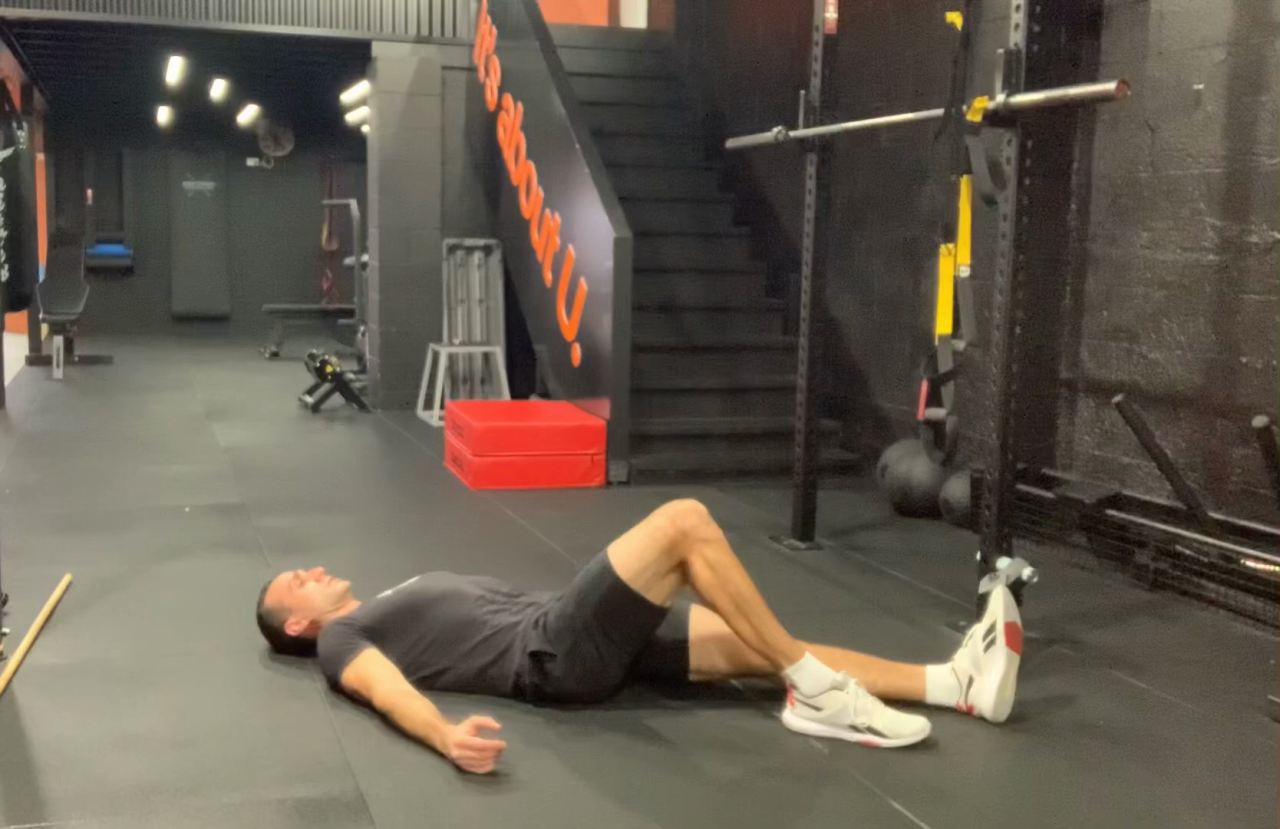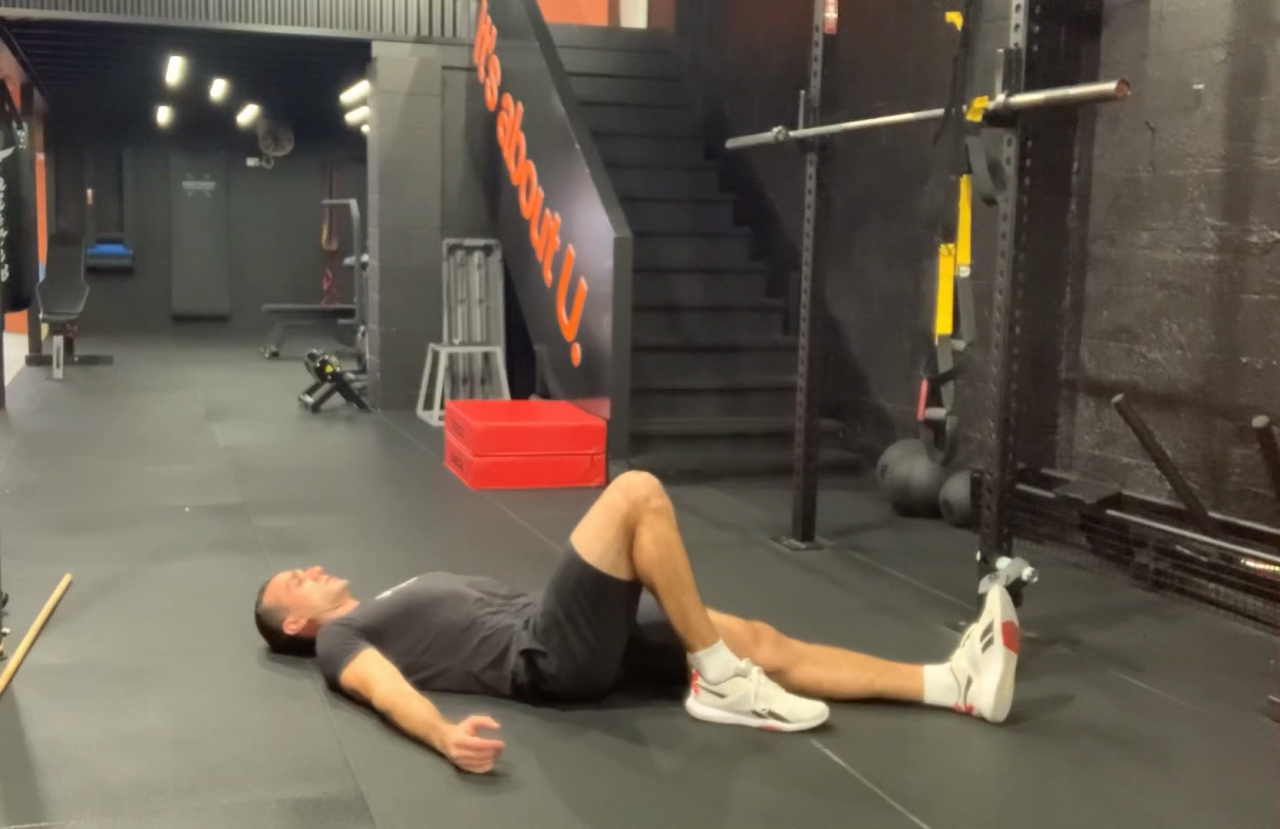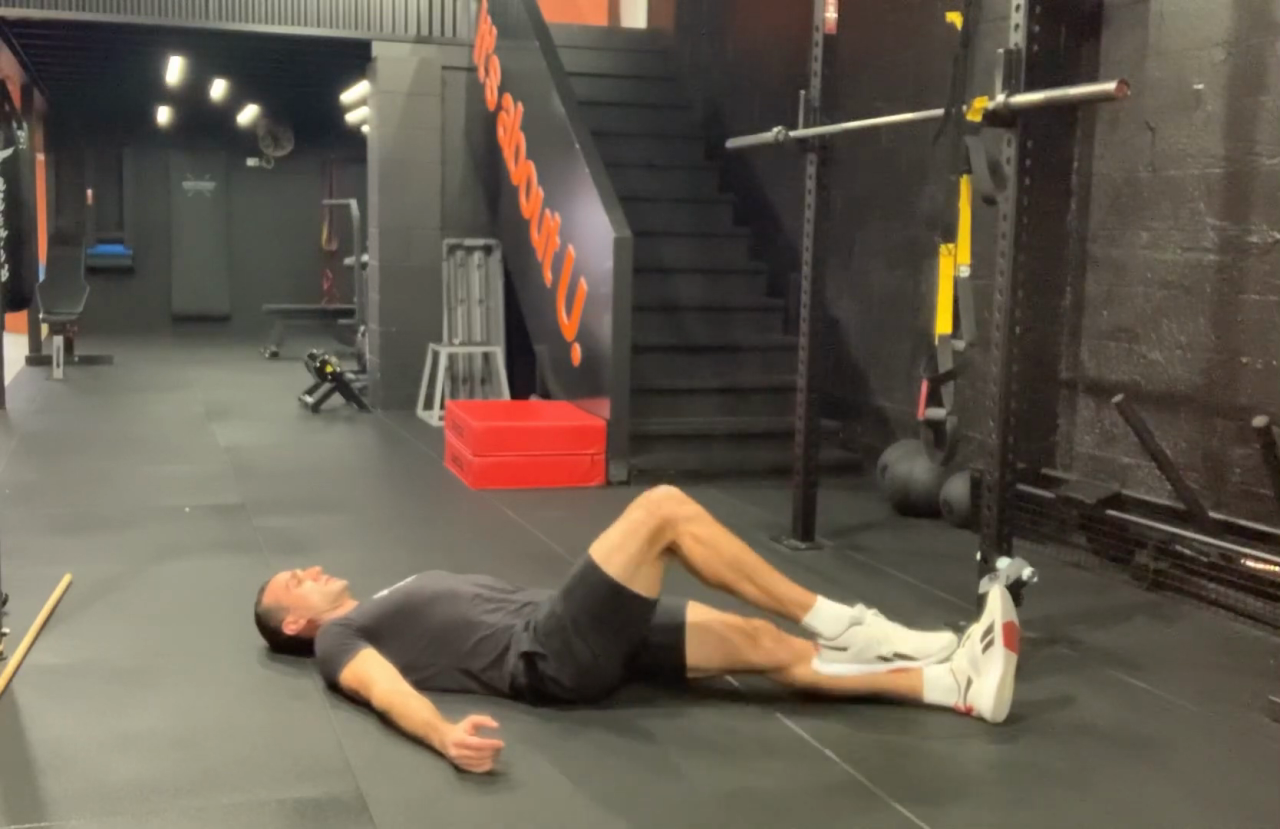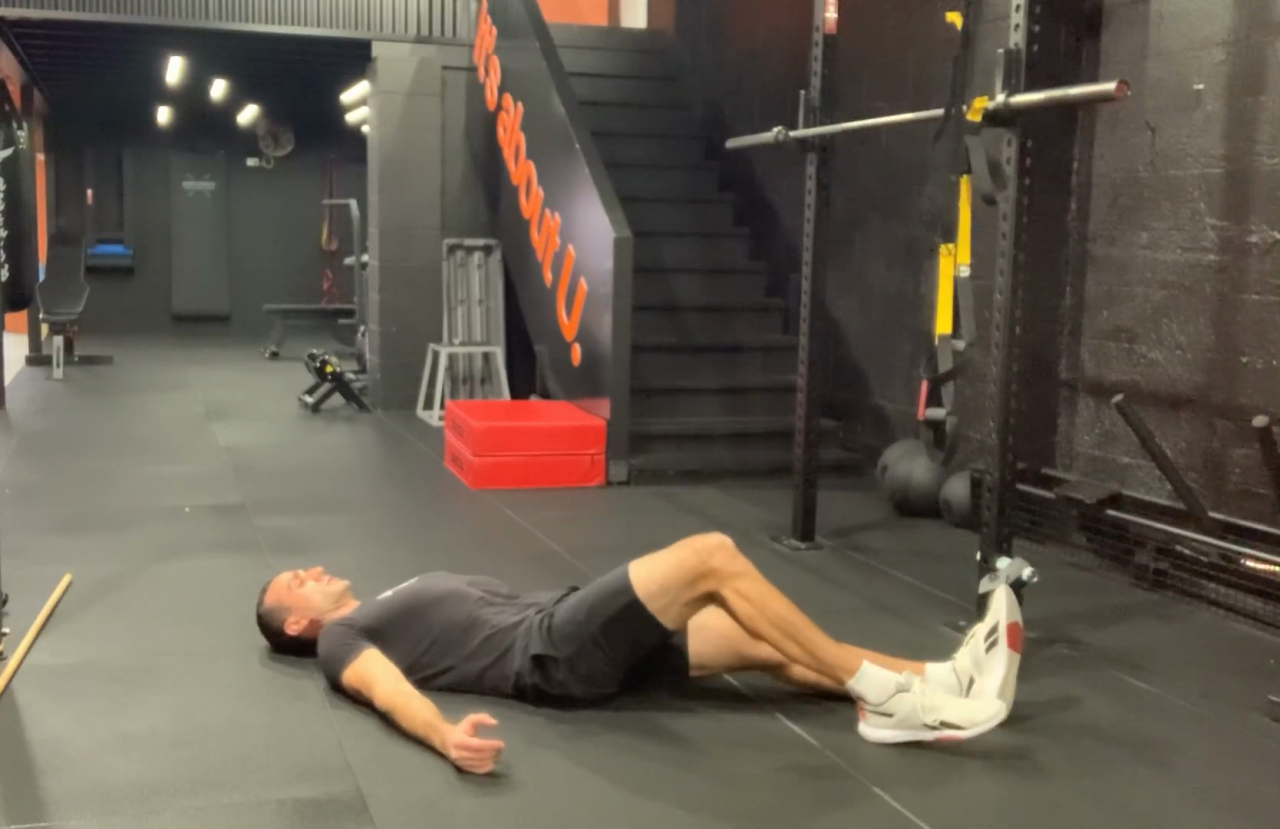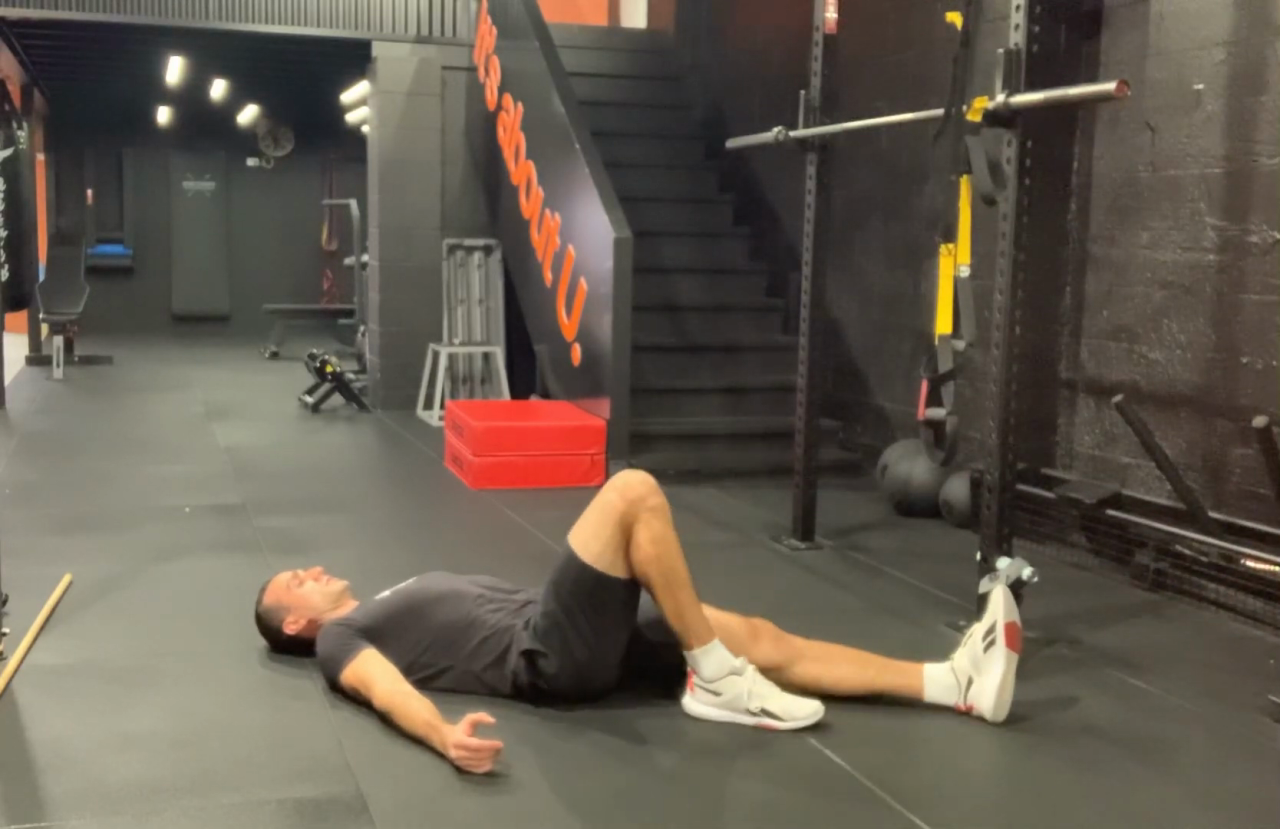
dt=1s
person 1, frame 1
left shoulder: (392, 606)
right shoulder: (342, 640)
right elbow: (388, 689)
right wrist: (445, 734)
left hip: (565, 631)
right hip: (556, 658)
left knee: (750, 646)
right knee: (684, 522)
left ankle: (960, 683)
right ankle: (815, 691)
person 1, frame 2
left shoulder: (391, 606)
right shoulder: (340, 641)
right elbow: (386, 688)
right wrist: (444, 735)
left hip: (571, 636)
right hip: (550, 657)
left knee: (761, 643)
right knee: (637, 493)
left ankle: (958, 684)
right ankle: (720, 683)
person 1, frame 3
left shoulder: (391, 603)
right shoulder: (339, 642)
right elbow: (385, 690)
right wrist: (443, 734)
left hip: (571, 631)
right hip: (554, 658)
left knee: (759, 642)
right knee: (663, 507)
left ankle: (959, 685)
right ankle: (839, 628)
person 1, frame 4
left shoulder: (390, 608)
right shoulder: (342, 641)
right elbow: (387, 688)
right wrist: (444, 734)
left hip: (567, 624)
right hip: (558, 656)
left knee: (764, 645)
right knee: (711, 556)
left ankle: (950, 677)
right ankle: (885, 699)
person 1, frame 5
left shoulder: (390, 607)
right shoulder: (340, 642)
right elbow: (386, 688)
right wrist: (443, 734)
left hip: (575, 637)
right hip: (551, 656)
left knee: (760, 638)
right knee: (633, 490)
left ankle: (959, 683)
right ankle: (715, 680)
